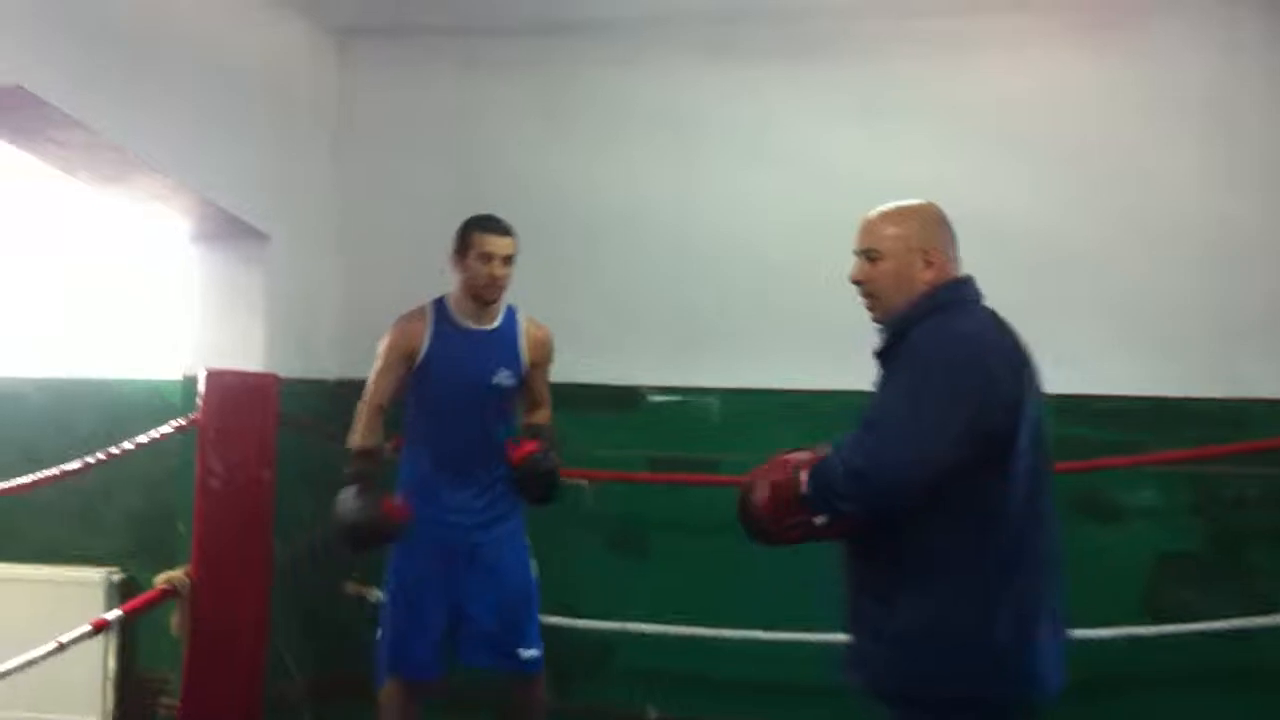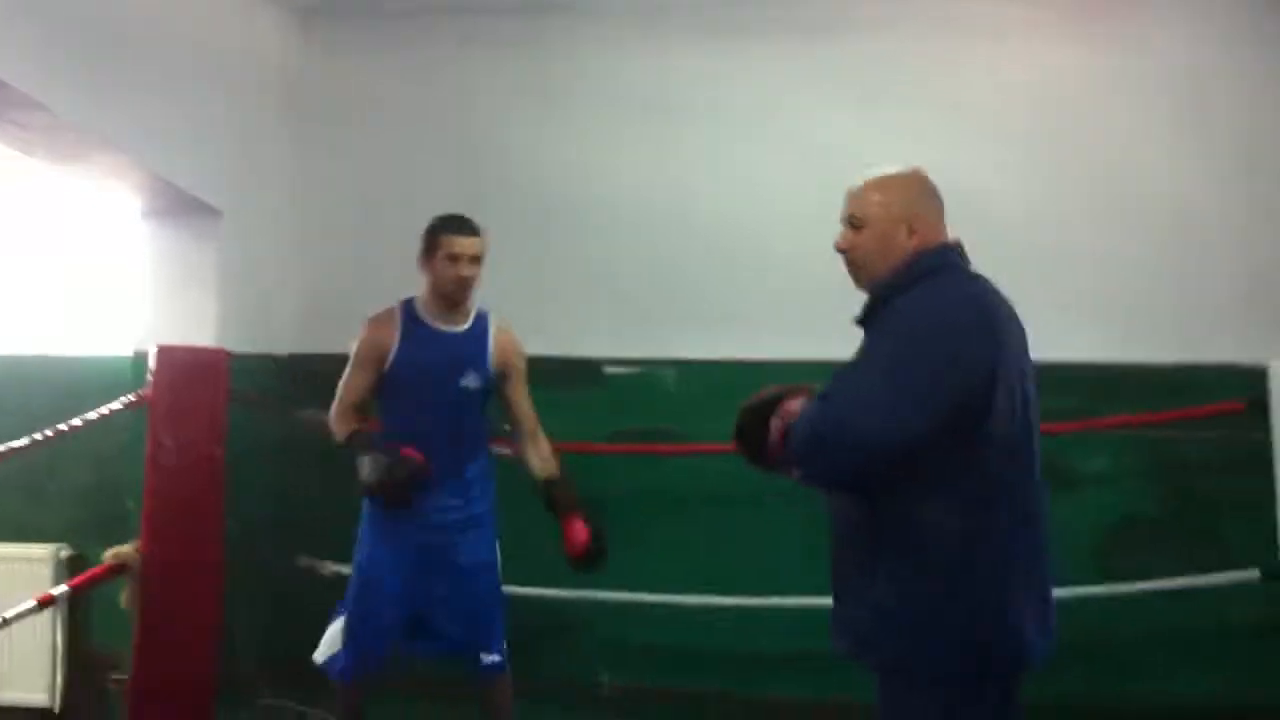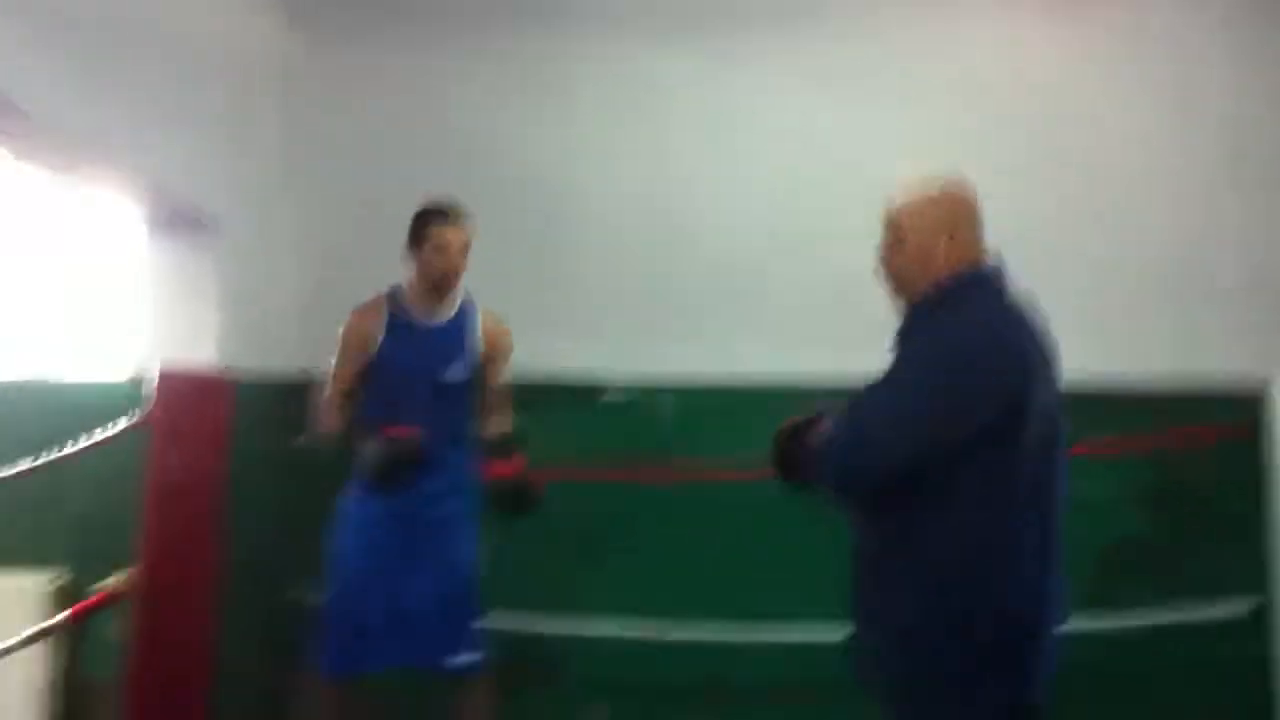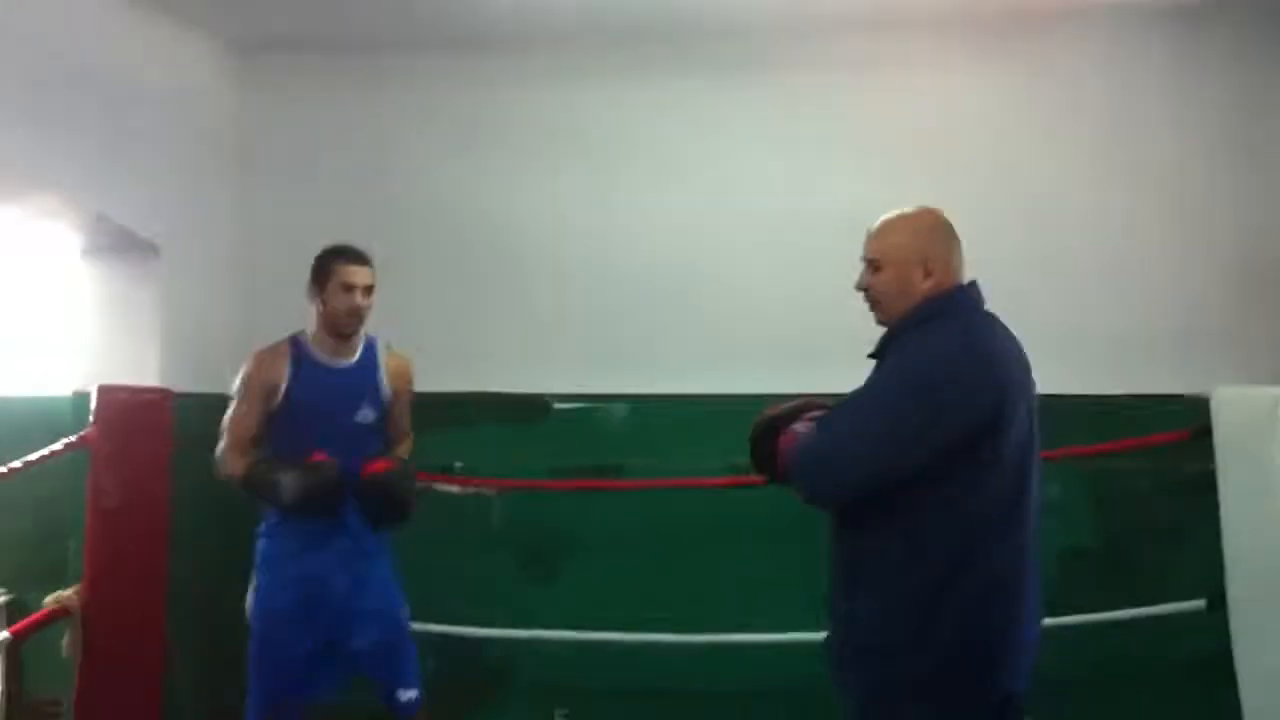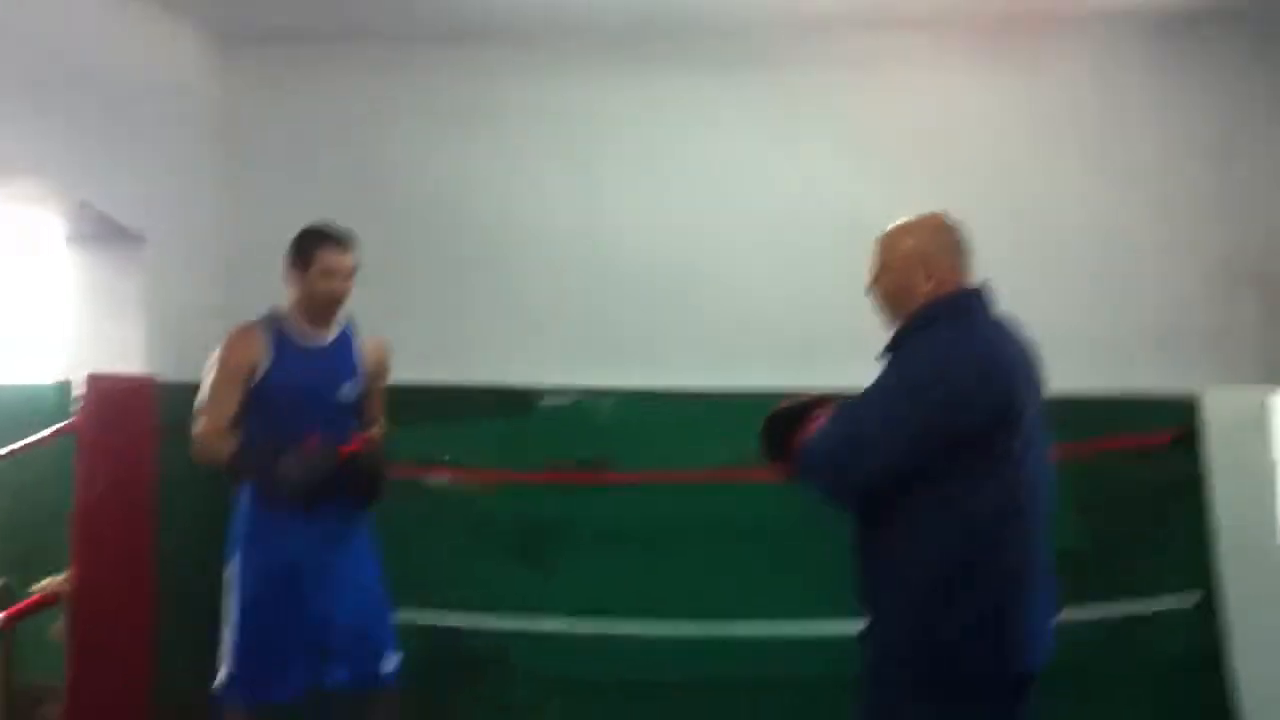
dt=0.2s
person 1, frame 1
left shoulder: (954, 346)
right shoulder: (944, 340)
left elbow: (880, 471)
right elbow: (910, 463)
left wrist: (800, 484)
right wrist: (822, 480)
left hip: (958, 637)
right hip: (962, 628)
person 1, frame 2
left shoulder: (934, 316)
right shoulder: (949, 306)
left elbow: (847, 440)
left wrist: (790, 429)
right wrist: (815, 415)
left hip: (946, 605)
right hip: (964, 596)
person 1, frame 3
left shoulder: (963, 336)
right shoulder: (995, 326)
left elbow: (862, 458)
left wrist: (823, 447)
right wrist: (845, 438)
left hip: (955, 619)
right hip: (984, 614)
person 1, frame 4
left shoulder: (939, 356)
right shoulder: (976, 344)
left elbow: (837, 470)
left wrist: (797, 445)
right wrist: (827, 431)
left hip: (926, 632)
right hip: (965, 623)
person 1, frame 5
left shoulder: (944, 354)
right shoulder: (993, 345)
left elbow: (848, 466)
left wrist: (811, 440)
right wrist: (844, 427)
left hip: (941, 613)
right hip: (994, 608)
person 2, frame 1
left shoulder: (531, 336)
right shoulder: (414, 330)
right elbow: (372, 409)
left wrist: (540, 450)
right wrist: (360, 479)
left hip: (498, 516)
right hip: (427, 516)
left knee: (526, 661)
right knee: (405, 661)
person 2, frame 2
left shoulder: (500, 341)
right shoulder: (385, 331)
left elbow: (529, 431)
right elbow: (343, 413)
left wrist: (566, 506)
right wrist: (369, 454)
left hip: (466, 516)
right hip: (396, 510)
left knee: (490, 658)
right knee: (355, 656)
person 2, frame 3
left shoulder: (486, 330)
right shoulder: (370, 321)
left elbow: (495, 408)
right elbow: (333, 405)
left wrist: (505, 457)
right wrist: (364, 441)
left hip: (446, 507)
right hip: (374, 504)
left knee: (464, 658)
right knee: (344, 656)
person 2, frame 4
left shoulder: (392, 369)
right shoulder: (271, 367)
right elbow: (230, 455)
left wrist: (396, 475)
right wrist: (277, 482)
left hip: (362, 550)
right hip: (288, 552)
person 2, frame 5
left shoulder: (368, 351)
right shoulder: (249, 345)
right elbow: (207, 437)
left wrist: (367, 459)
right wrist: (272, 465)
left hip: (343, 536)
right hip: (268, 536)
left knee: (378, 675)
